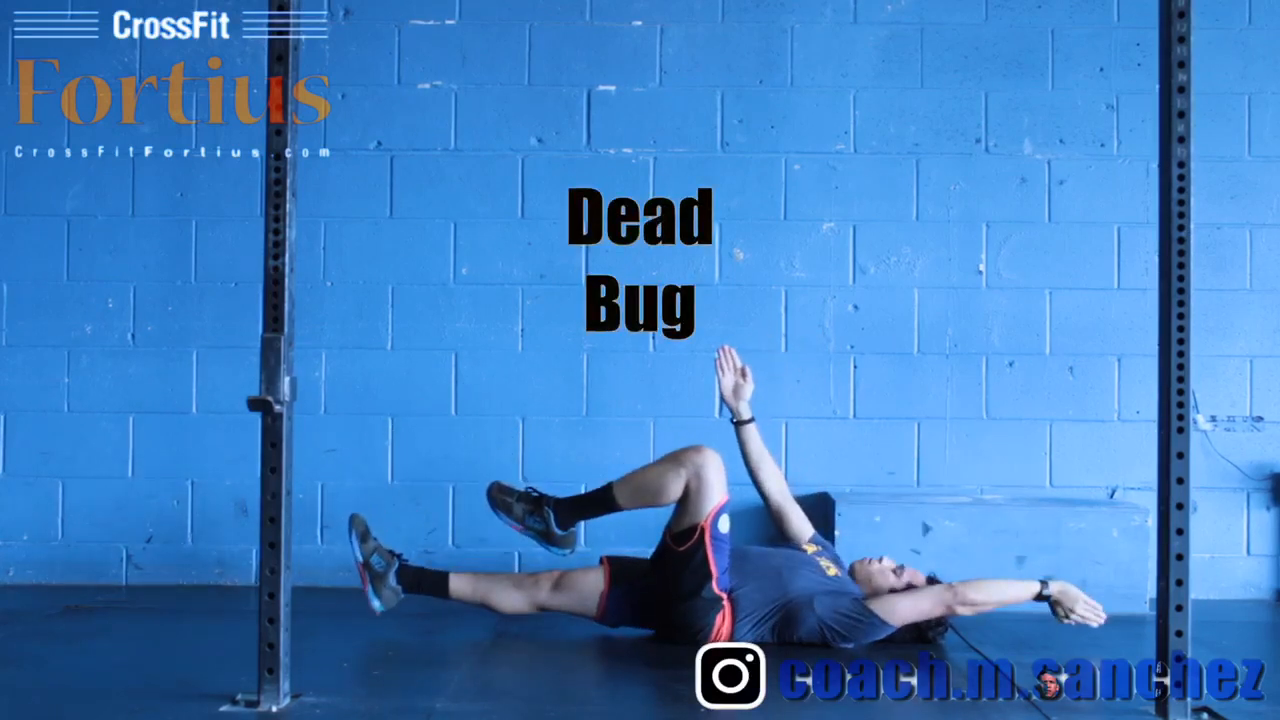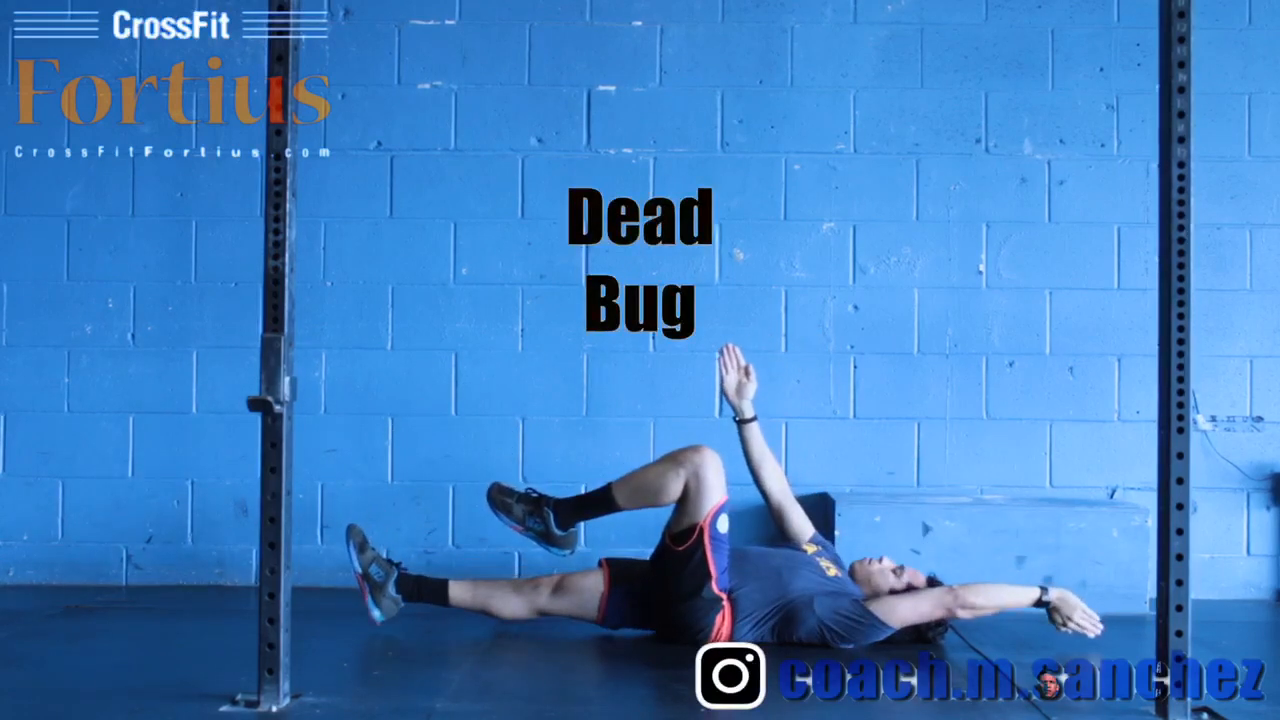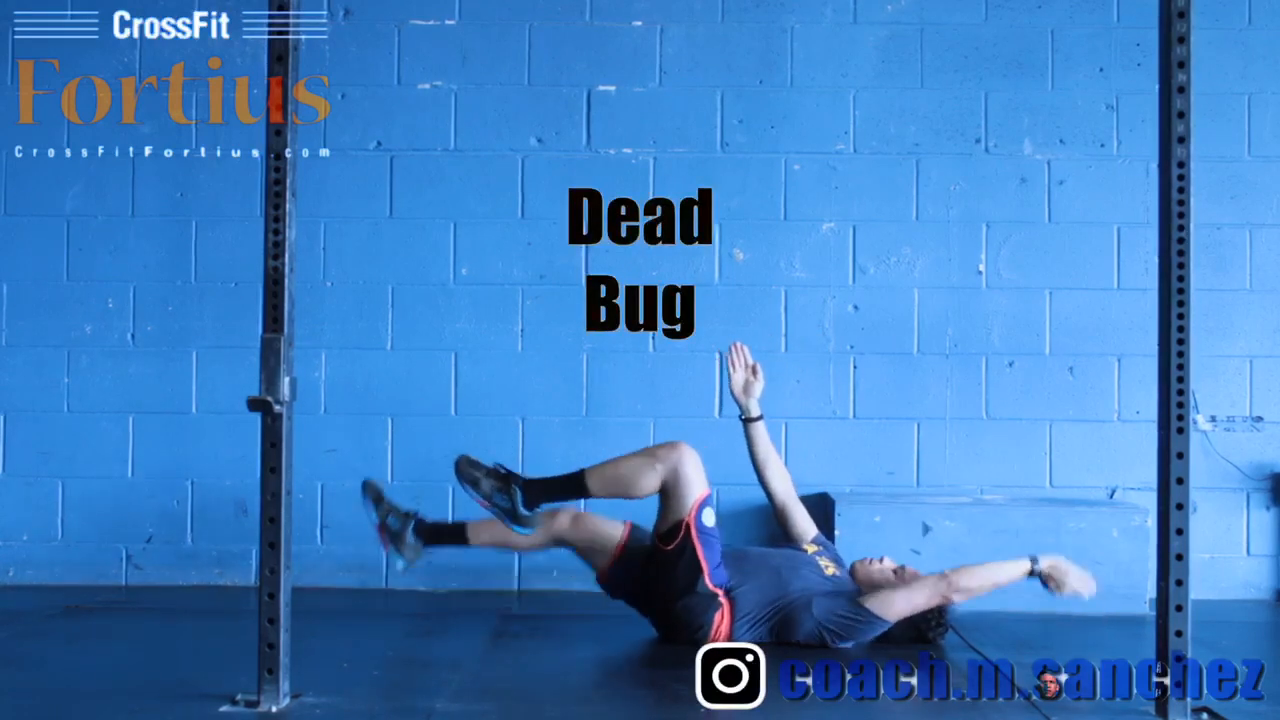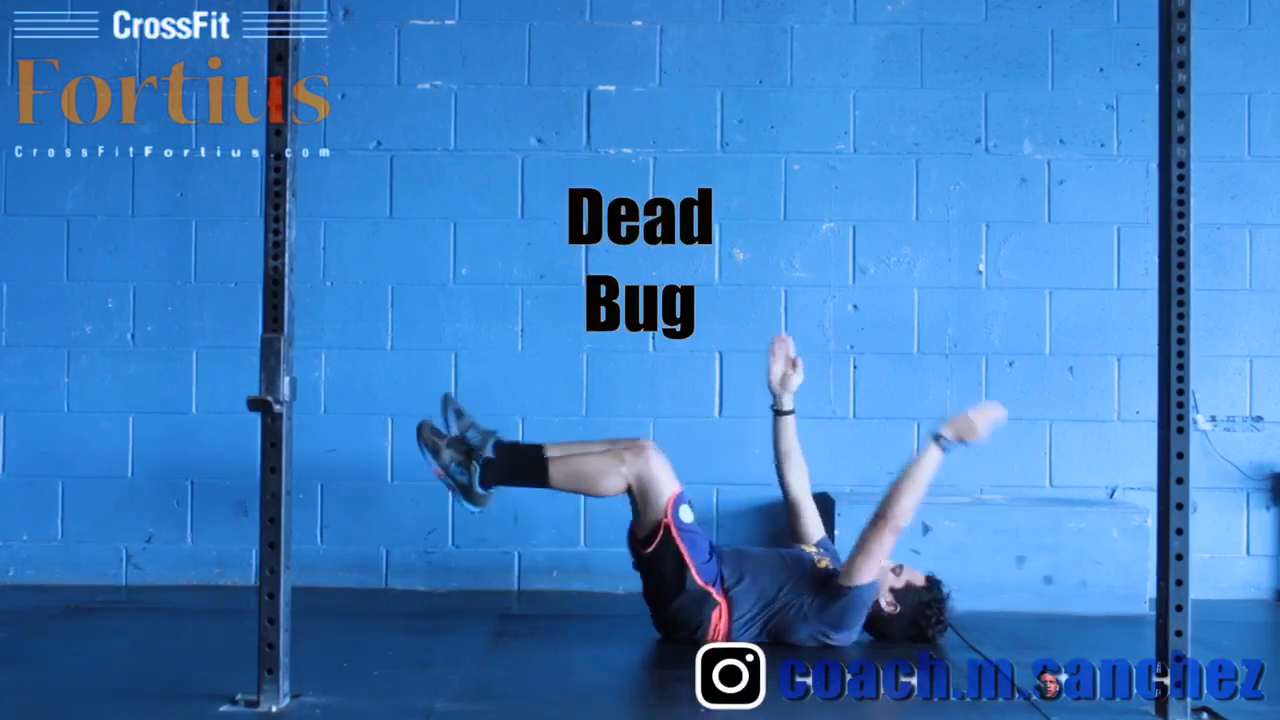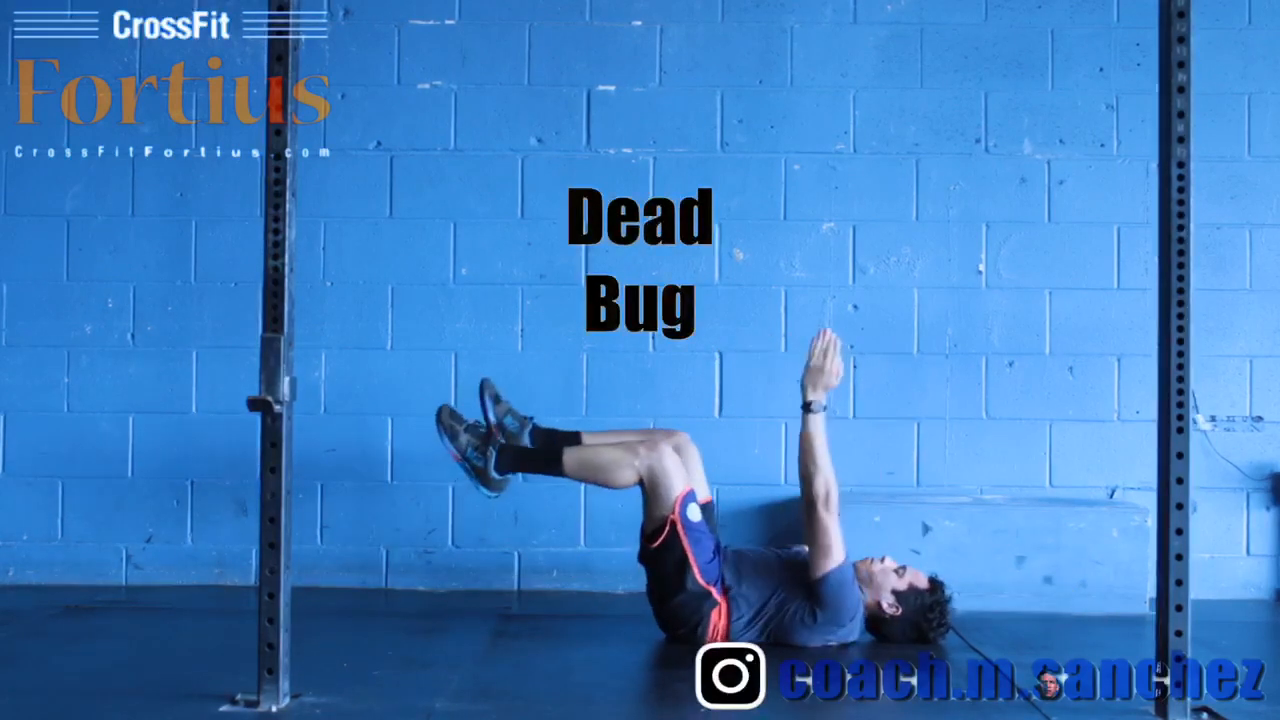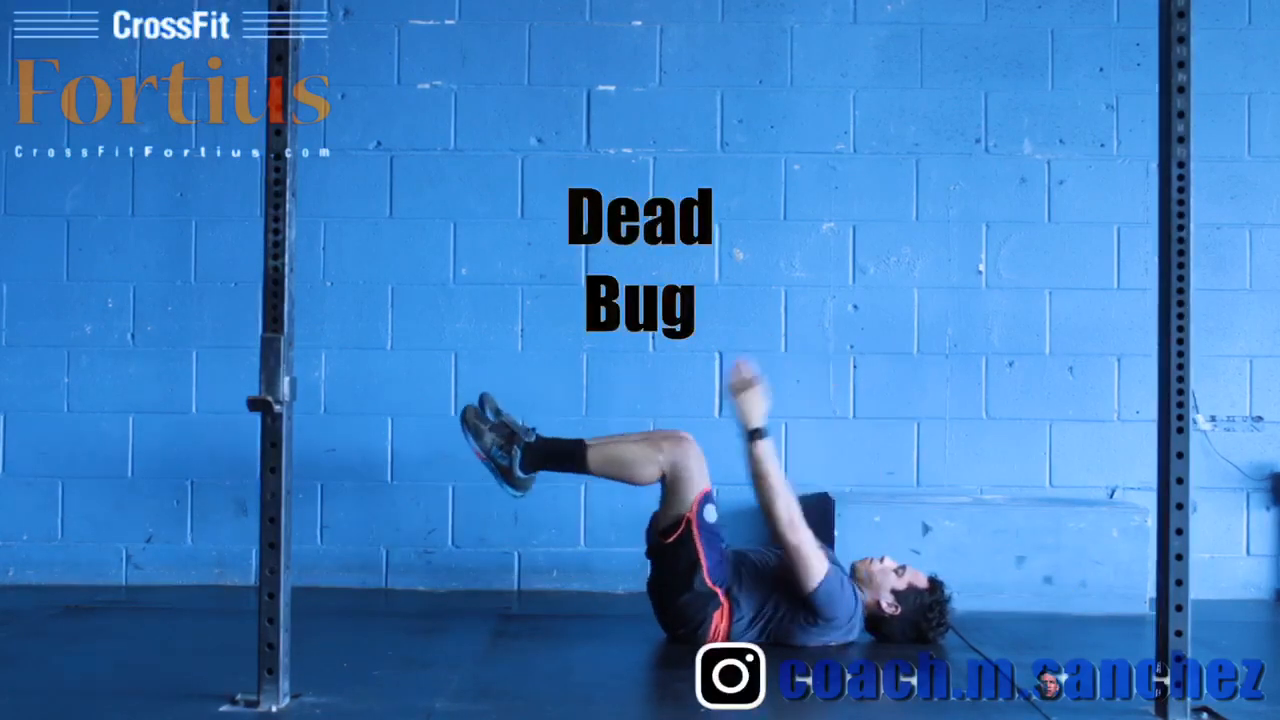
dt=0.4s
person 1, frame 1
left shoulder: (862, 615)
right shoulder: (827, 560)
left elbow: (954, 598)
right elbow: (774, 488)
left wrist: (1047, 588)
right wrist: (742, 409)
left hip: (703, 607)
right hip: (675, 592)
left knee: (699, 462)
right knee: (543, 589)
left ankle: (560, 516)
right ankle: (401, 578)
person 1, frame 2
left shoulder: (858, 615)
right shoulder: (827, 560)
left elbow: (953, 602)
right elbow: (777, 489)
left wrist: (1047, 594)
right wrist: (745, 410)
left hip: (703, 606)
right hip: (674, 591)
left knee: (699, 461)
right knee: (542, 593)
left ankle: (560, 517)
right ankle: (400, 588)
person 1, frame 3
left shoulder: (857, 616)
right shoulder: (828, 562)
left elbow: (946, 586)
right elbow: (780, 487)
left wrist: (1037, 565)
right wrist: (751, 407)
left hip: (702, 605)
right hip: (682, 591)
left knee: (680, 458)
right knee: (567, 524)
left ankle: (531, 493)
right ankle: (421, 534)
person 1, frame 4
left shoulder: (846, 612)
right shoulder: (825, 562)
left elbow: (886, 526)
right elbow: (796, 485)
left wrist: (942, 439)
right wrist: (783, 399)
left hip: (700, 603)
right hip: (701, 587)
left knee: (642, 463)
right knee: (639, 451)
left ankle: (483, 476)
right ankle: (494, 453)
person 1, frame 5
left shoulder: (842, 606)
right shoulder: (839, 583)
left elbow: (825, 504)
right elbow: (815, 493)
left wrist: (817, 399)
right wrist: (809, 397)
left hip: (701, 603)
right hip: (709, 580)
left knee: (654, 455)
right knee: (676, 443)
left ankle: (499, 461)
right ankle: (532, 439)
person 1, frame 6
left shoulder: (838, 608)
right shoulder: (838, 582)
left elbow: (790, 527)
right elbow: (792, 526)
left wrist: (757, 427)
right wrist: (756, 426)
left hip: (702, 606)
right hip: (706, 593)
left knee: (681, 450)
right knee: (676, 449)
left ankle: (526, 460)
right ankle: (531, 448)
